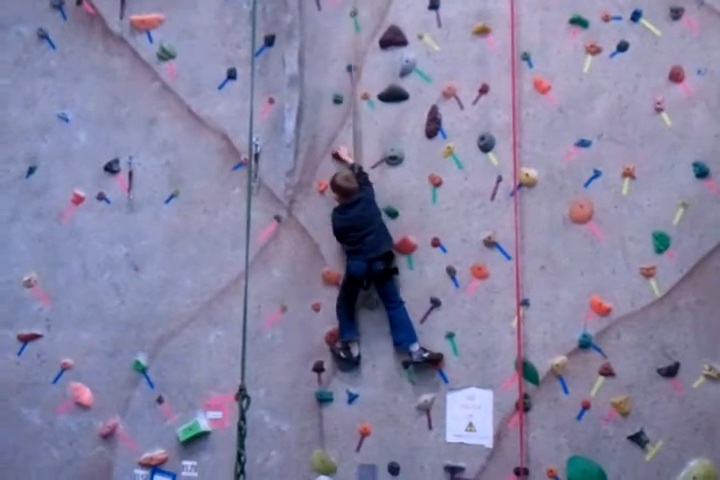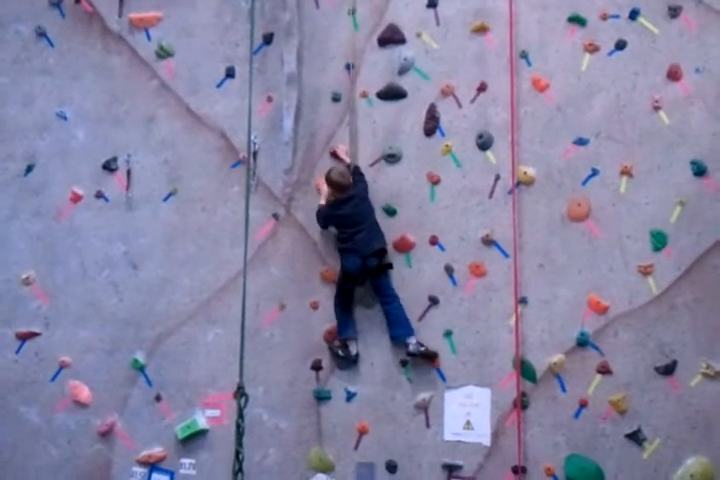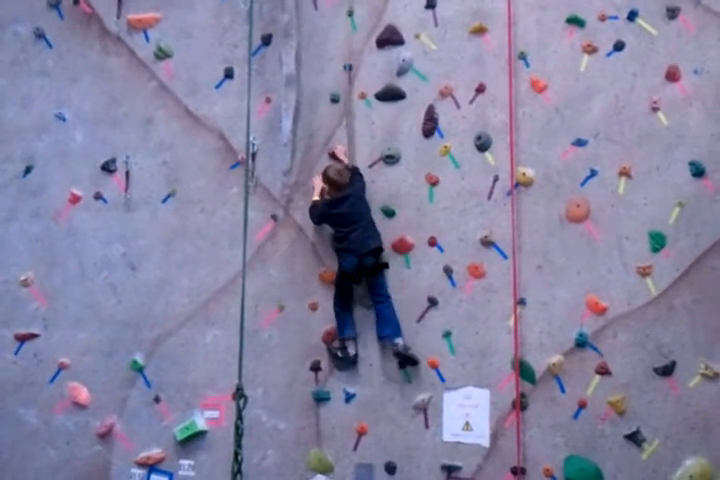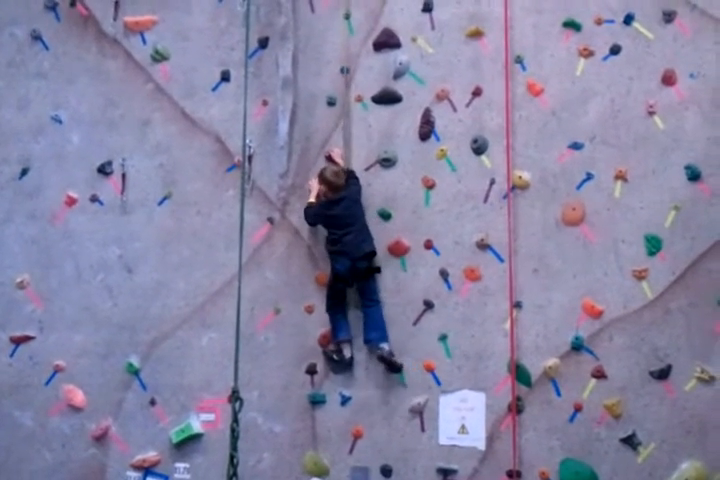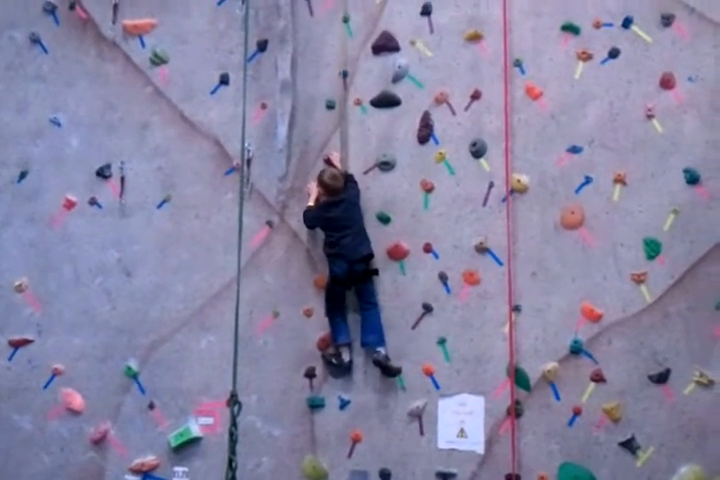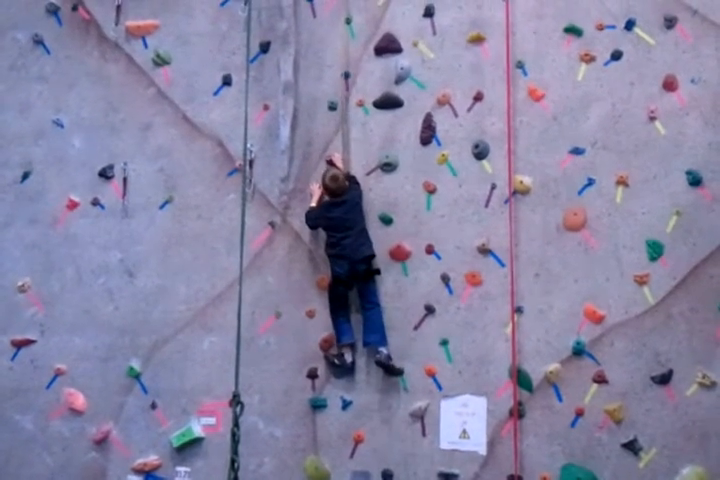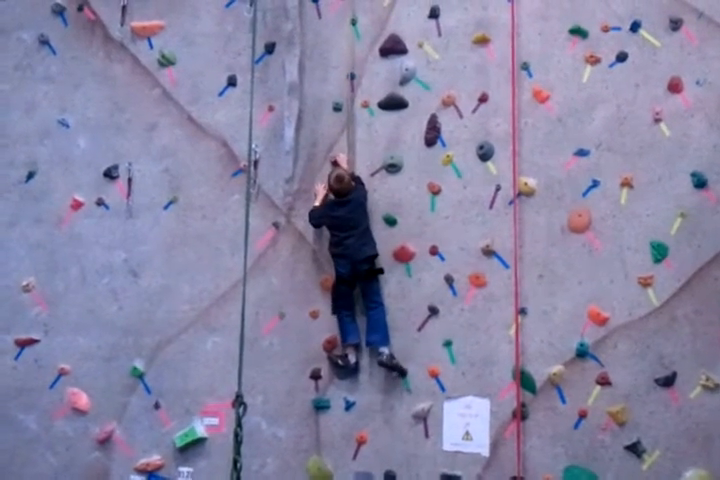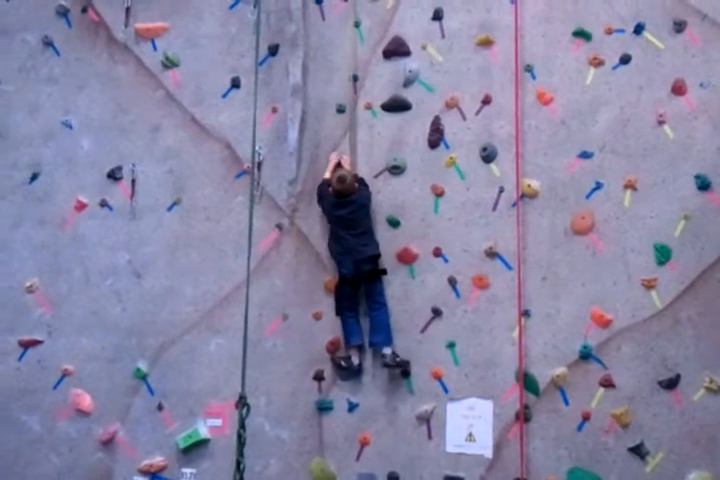
dt=0.2s
person 1, frame 1
left shoulder: (338, 215)
right shoulder: (367, 196)
right elbow: (362, 175)
right wrist: (347, 159)
left hip: (356, 263)
right hip: (381, 260)
left knee: (345, 305)
right knee: (394, 304)
left ankle: (351, 348)
right ankle: (415, 349)
person 1, frame 2
left shoulder: (331, 208)
right shoulder: (361, 192)
left elbow: (322, 221)
right elbow: (359, 174)
left wrist: (323, 197)
right wrist: (345, 159)
left hip: (351, 259)
right hip: (375, 255)
left knee: (342, 302)
right knee: (389, 299)
left ankle: (349, 347)
right ankle: (411, 343)
person 1, frame 3
left shoulder: (327, 206)
right shoulder: (357, 191)
left elbow: (315, 215)
right elbow: (357, 174)
left wrist: (316, 193)
right wrist: (343, 159)
left hip: (347, 258)
right hip: (371, 254)
left knee: (342, 303)
right knee: (382, 299)
left ankle: (348, 348)
right ankle: (398, 343)
person 1, frame 4
left shoulder: (322, 207)
right shoulder: (353, 193)
left elbow: (309, 217)
right elbow: (352, 177)
left wrist: (312, 195)
right wrist: (339, 161)
left hip: (341, 261)
right hip: (364, 257)
left knee: (336, 306)
right knee: (371, 303)
left ankle: (344, 350)
right ankle: (383, 347)
person 1, frame 5
left shoulder: (321, 209)
right shoulder: (352, 196)
left elbow: (308, 220)
right elbow: (351, 180)
left wrist: (312, 198)
right wrist: (338, 165)
left hip: (338, 264)
right hip: (361, 260)
left knee: (335, 309)
right knee: (369, 306)
left ankle: (343, 354)
right ankle: (379, 351)
person 1, frame 6
left shoulder: (324, 209)
right shoulder: (354, 197)
left elbow: (310, 221)
right elbow: (354, 182)
left wrist: (315, 199)
right wrist: (341, 167)
left hip: (340, 264)
right hip: (362, 260)
left knee: (340, 310)
right knee: (371, 306)
left ankle: (347, 355)
right ankle: (381, 352)
person 1, frame 7
left shoulder: (328, 208)
right shoulder: (360, 197)
left elbow: (314, 219)
right elbow: (358, 182)
left wrist: (319, 197)
right wrist: (346, 168)
left hip: (343, 264)
right hip: (365, 260)
left knee: (345, 310)
right knee: (374, 305)
left ankle: (351, 356)
right ankle: (384, 352)
person 1, frame 8
left shoulder: (330, 204)
right shoulder: (362, 198)
left elbow: (322, 189)
right elbow: (362, 184)
left wrist: (331, 166)
right wrist: (348, 169)
left hip: (345, 265)
right hip: (368, 261)
left knee: (348, 311)
right knee: (377, 306)
left ankle: (354, 357)
right ankle: (387, 352)
